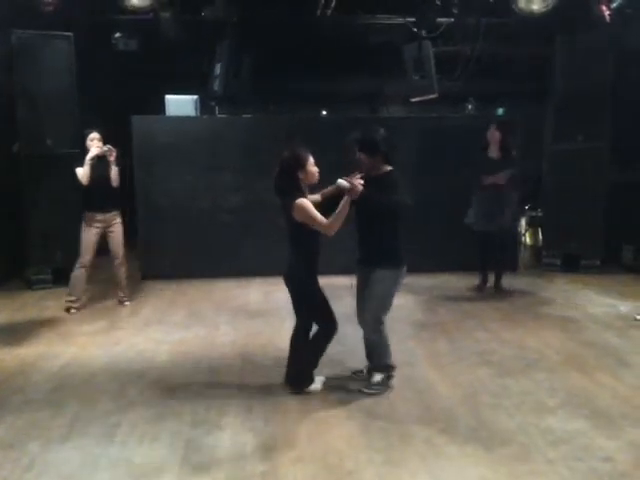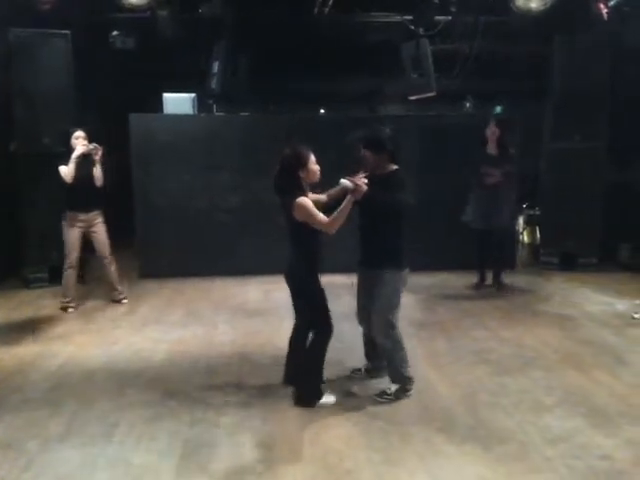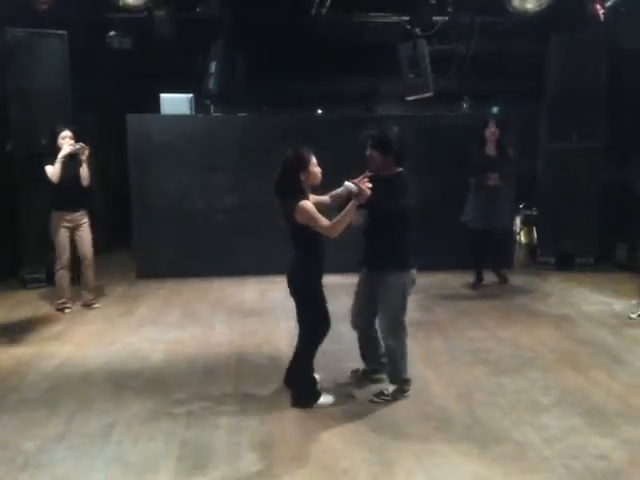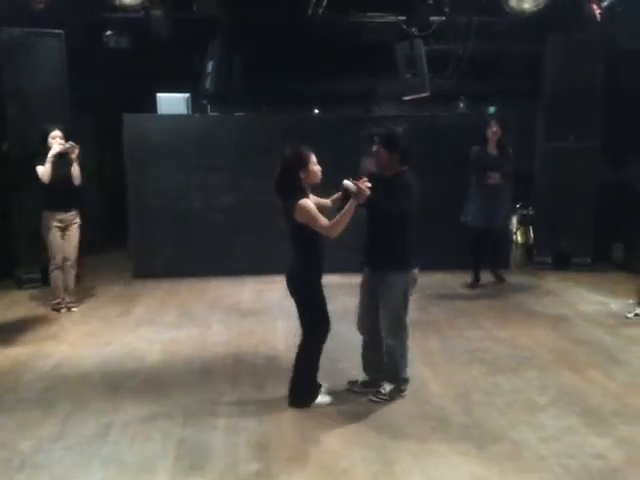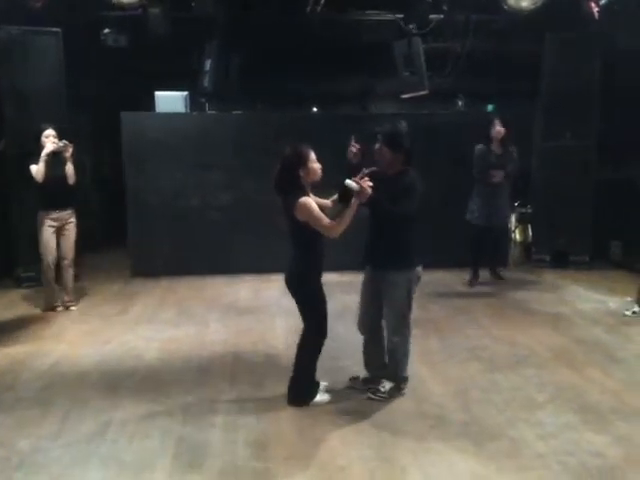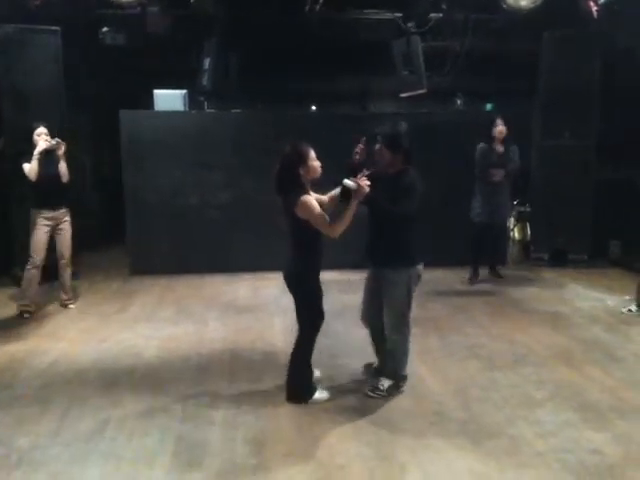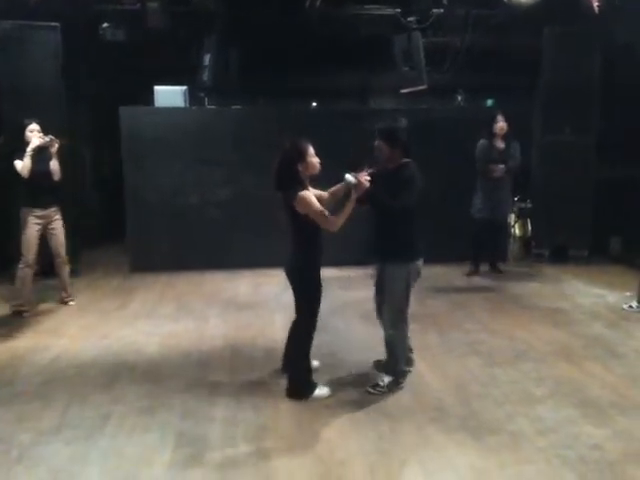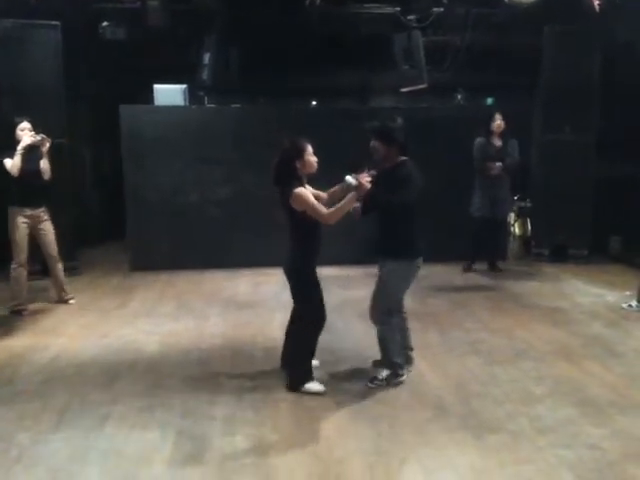
dt=0.2s
person 1, frame 1
left shoulder: (392, 182)
right shoulder: (367, 180)
left elbow: (395, 207)
left wrist: (361, 195)
left hip: (388, 264)
right hip: (368, 261)
left knee: (372, 319)
right knee: (365, 318)
left ankle: (385, 372)
right ankle: (374, 365)
person 1, frame 2
left shoulder: (397, 181)
right shoulder: (372, 179)
left elbow: (397, 206)
left wrist: (365, 194)
left hip: (390, 266)
right hip: (370, 261)
left knee: (384, 324)
right knee: (367, 319)
left ankle: (402, 381)
right ankle: (375, 364)
person 1, frame 3
left shoulder: (402, 184)
right shoulder: (376, 180)
left elbow: (395, 212)
right elbow: (372, 213)
left wrist: (368, 198)
left hip: (396, 269)
right hip: (373, 264)
left knee: (391, 328)
right knee: (360, 319)
left ankle: (399, 383)
right ankle: (374, 367)
person 1, frame 4
left shoulder: (406, 183)
right shoulder: (377, 179)
left elbow: (395, 214)
right elbow: (364, 204)
left wrist: (368, 197)
left hip: (398, 269)
right hip: (374, 264)
left knee: (392, 328)
right knee: (368, 325)
left ankle: (397, 383)
right ankle: (375, 377)
person 1, frame 5
left shoulder: (410, 182)
right shoulder: (377, 176)
left elbow: (399, 216)
right elbow: (346, 198)
left wrist: (370, 197)
right wrist: (353, 167)
left hip: (401, 268)
right hip: (376, 264)
left knee: (396, 326)
right knee: (368, 323)
left ankle: (397, 381)
right ankle: (376, 374)
person 1, frame 6
left shoulder: (410, 182)
right shoulder: (378, 176)
left elbow: (398, 215)
right elbow: (347, 196)
left wrist: (369, 197)
right wrist: (356, 166)
left hip: (402, 265)
right hip: (378, 261)
left knee: (395, 323)
right knee: (371, 316)
left ankle: (396, 378)
right ankle: (385, 363)
person 1, frame 7
left shoulder: (410, 176)
right shoulder: (382, 173)
left elbow: (398, 209)
right elbow: (365, 198)
left wrist: (369, 191)
left hip: (404, 258)
right hip: (386, 255)
left knee: (394, 317)
right knee: (385, 313)
left ankle: (397, 374)
right ankle: (401, 359)
person 1, frame 8
left shoulder: (408, 174)
right shoulder: (385, 172)
left elbow: (398, 206)
right elbow: (380, 204)
left wrist: (369, 192)
right wrist: (362, 206)
left hip: (404, 255)
right hip: (391, 252)
left knee: (381, 310)
right knee: (393, 308)
left ankle: (395, 369)
right ankle: (402, 356)
person 2, frame 1
left shoulder: (300, 197)
right shoulder: (299, 204)
left elbow: (319, 198)
right elbow: (329, 228)
left wrist: (341, 187)
right wrist: (348, 197)
left hip: (300, 272)
right hip: (302, 275)
left knee: (305, 323)
right knee: (328, 324)
left ankle: (299, 374)
right ankle: (300, 378)
person 2, frame 2
left shoulder: (301, 196)
right shoulder: (299, 202)
left elbow: (325, 198)
right elbow: (330, 226)
left wrist: (347, 186)
right wrist: (352, 197)
left hip: (300, 271)
right hip: (304, 275)
left knee: (305, 323)
right knee: (323, 329)
left ankle: (294, 373)
right ankle: (309, 392)
person 2, frame 3
left shoulder: (302, 198)
right shoulder: (301, 206)
left elbow: (328, 199)
right elbow: (331, 229)
left wrist: (351, 187)
right wrist: (356, 201)
left hip: (304, 275)
right hip: (306, 278)
left knee: (313, 327)
right knee: (314, 331)
left ankle: (296, 376)
right ankle: (305, 394)
person 2, frame 4
left shoulder: (303, 197)
right shoulder: (300, 204)
left elbow: (329, 203)
right elbow: (332, 229)
right wrist: (355, 200)
left hip: (304, 275)
right hip: (305, 278)
left knee: (317, 328)
right knee: (316, 332)
left ankle: (306, 384)
right ankle: (303, 394)
person 2, frame 5
left shoulder: (303, 196)
right shoulder: (302, 202)
left elbow: (328, 205)
right elbow: (333, 230)
right wrist: (357, 200)
left hip: (304, 274)
right hip: (304, 277)
left knee: (314, 329)
right knee: (316, 332)
left ankle: (306, 383)
right ankle: (301, 393)
person 2, frame 6
left shoulder: (301, 194)
right shoulder: (303, 201)
left elbow: (326, 201)
right elbow: (333, 230)
right wrist: (356, 199)
left hip: (301, 270)
right hip: (303, 273)
left knee: (312, 322)
right knee: (310, 326)
left ankle: (301, 376)
right ankle: (300, 390)
person 2, frame 7
left shoulder: (301, 190)
right shoulder: (301, 196)
left elbow: (326, 197)
right elbow: (332, 224)
left wrist: (350, 183)
right wrist: (355, 194)
left hip: (302, 264)
right hip: (305, 267)
left knee: (305, 317)
right knee: (307, 321)
left ankle: (293, 362)
right ankle: (300, 386)
person 2, frame 8
left shoulder: (301, 187)
right shoulder: (297, 192)
left elbow: (326, 198)
right elbow: (328, 216)
left wrist: (350, 184)
right wrist: (355, 193)
left hip: (300, 262)
right hip: (301, 265)
left knee: (302, 312)
right knee: (315, 316)
left ankle: (291, 360)
right ankle: (300, 377)
person 3, frame 1
left shoulder: (108, 162)
right shoulder: (83, 163)
left elbow: (115, 183)
right elbow: (84, 181)
left wrist: (112, 162)
right wrist: (89, 159)
left hip: (113, 215)
right hip: (91, 217)
left knee: (119, 257)
right knee: (84, 260)
left ankle: (123, 295)
right ankle: (74, 301)
person 3, frame 2
left shoulder: (91, 161)
right shoulder: (65, 162)
left elbow: (99, 183)
right elbow: (68, 179)
left wrist: (97, 161)
right wrist: (74, 157)
left hip: (95, 215)
right hip: (73, 217)
left knee: (107, 255)
right knee: (71, 260)
left ankle: (118, 293)
right ankle: (68, 301)
person 3, frame 3
left shoulder: (77, 160)
right shoulder: (52, 162)
left elbow: (85, 183)
right elbow: (54, 179)
left wrist: (84, 161)
right wrist: (61, 156)
left hip: (80, 215)
right hip: (60, 216)
left knee: (87, 257)
right knee: (63, 261)
left ankle: (89, 297)
right ankle: (63, 301)
person 3, frame 4
left shoulder: (69, 160)
right shoulder: (42, 161)
left elbow: (77, 182)
right elbow: (45, 179)
left wrist: (74, 160)
right wrist: (50, 156)
left hip: (72, 215)
right hip: (52, 216)
left knee: (70, 260)
right knee: (56, 261)
left ankle: (70, 300)
right ankle: (58, 301)
person 3, frame 5
left shoulder: (62, 159)
right shoulder: (36, 161)
left elbow: (71, 181)
right elbow: (39, 178)
left wrist: (68, 159)
right wrist: (44, 155)
left hip: (68, 214)
right hip: (47, 216)
left knee: (68, 259)
right knee: (49, 260)
left ankle: (68, 299)
right ankle: (51, 301)
person 3, frame 6
left shoulder: (55, 157)
right shoulder: (28, 159)
left elbow: (65, 179)
right elbow: (32, 176)
left wrist: (61, 157)
right wrist: (37, 153)
left hip: (62, 213)
right hip: (41, 215)
left knee: (65, 258)
right knee: (35, 260)
left ankle: (67, 297)
right ankle: (26, 304)
person 3, frame 7
left shoulder: (46, 154)
right shoulder: (20, 156)
left elbow: (57, 177)
right elbow: (24, 173)
left wrist: (53, 154)
right wrist: (30, 150)
left hip: (53, 212)
right hip: (31, 213)
left knee: (61, 255)
right knee: (28, 259)
left ankle: (66, 295)
right ankle: (21, 304)
person 3, frame 8
left shoulder: (36, 153)
right shoulder: (10, 154)
left elbow: (47, 176)
right elbow: (14, 172)
left wrist: (44, 154)
right wrist: (20, 148)
left hip: (41, 211)
right hip: (20, 212)
left knee: (53, 254)
right knee: (20, 260)
left ankle: (63, 294)
right ankle: (18, 304)
person 4, frame 1
left shoulder: (509, 157)
right shoulder: (480, 157)
left elbow: (513, 180)
right elbow: (476, 179)
left wrist: (489, 179)
right wrist: (496, 179)
left hip: (503, 205)
right hip: (482, 204)
left knee: (501, 243)
right knee: (482, 242)
left ankle: (498, 280)
right ankle: (483, 278)
person 4, frame 2
left shoulder: (507, 154)
left elbow: (510, 177)
right elbow: (475, 177)
left wrist: (491, 174)
right wrist: (496, 176)
left hip: (502, 201)
right hip: (481, 201)
left knee: (501, 240)
right knee: (481, 240)
left ankle: (497, 276)
right ankle: (481, 277)
person 4, frame 3
left shoulder: (505, 154)
right shoulder: (476, 153)
left elbow: (508, 177)
right elbow: (473, 178)
left wrist: (495, 179)
right wrist: (490, 179)
left hip: (500, 201)
right hip: (480, 201)
left knee: (501, 238)
right knee: (478, 239)
left ankle: (498, 268)
right ankle: (478, 276)
person 4, frame 4
left shoulder: (506, 153)
right shoulder: (477, 151)
left elbow: (509, 174)
right elbow: (474, 176)
left wrist: (497, 177)
right wrist: (489, 178)
left hip: (500, 200)
right hip: (480, 199)
left knee: (499, 237)
right knee: (477, 238)
left ankle: (495, 268)
right ankle: (475, 275)
person 4, frame 5
left shoulder: (509, 151)
right shoulder: (481, 149)
left elbow: (512, 171)
right elbow: (478, 173)
left wrist: (497, 174)
right wrist: (496, 175)
left hip: (501, 197)
right hip: (482, 197)
left knee: (500, 234)
right knee: (478, 235)
left ankle: (494, 268)
right ankle: (474, 272)
person 4, frame 6
left shoulder: (512, 149)
right shoulder: (483, 148)
left elbow: (513, 169)
right elbow: (480, 171)
left wrist: (498, 173)
right wrist: (498, 174)
left hip: (502, 196)
right hip: (484, 195)
left knee: (500, 233)
right knee: (479, 232)
left ankle: (493, 267)
right ankle: (474, 270)
person 4, frame 7
left shoulder: (513, 145)
right shoulder: (484, 144)
left elbow: (514, 165)
right elbow: (481, 167)
left wrist: (497, 168)
right wrist: (500, 169)
left hip: (503, 192)
right hip: (485, 191)
left knee: (500, 228)
right knee: (480, 227)
left ankle: (494, 262)
right ankle: (475, 263)
person 4, frame 8
left shoulder: (511, 143)
right shoulder: (481, 142)
left elbow: (513, 163)
right elbow: (479, 165)
left wrist: (494, 165)
right wrist: (500, 166)
left hip: (502, 190)
right hip: (484, 189)
left knee: (499, 227)
right knee: (480, 225)
left ankle: (493, 261)
right ankle: (471, 260)
